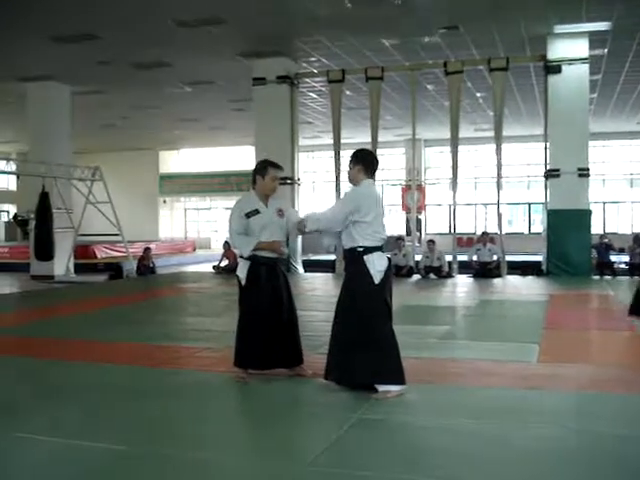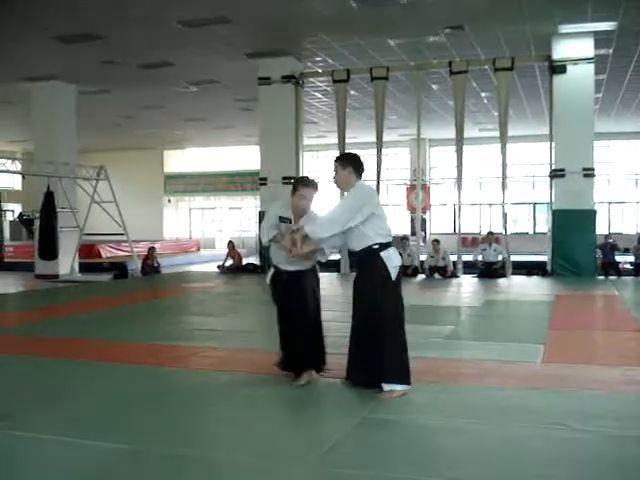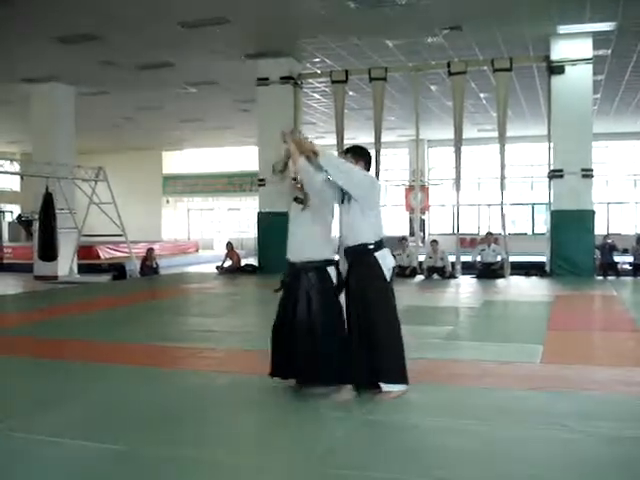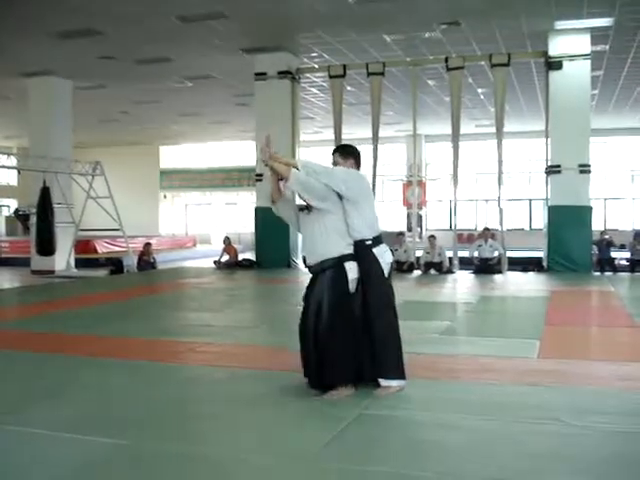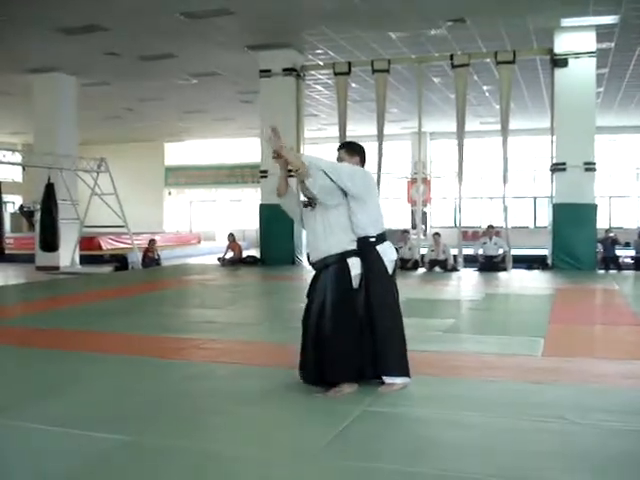
dt=0.7s
person 1, frame 1
left shoulder: (357, 195)
right shoulder: (371, 195)
left elbow: (330, 219)
right elbow: (344, 225)
left wrist: (305, 222)
right wrist: (315, 224)
left hip: (365, 265)
right hip: (367, 263)
left knee: (375, 324)
right knee: (351, 321)
left ankle: (391, 381)
right ankle: (355, 374)
person 1, frame 2
left shoulder: (363, 193)
right shoulder: (354, 197)
left elbow: (334, 222)
right elbow: (337, 227)
left wrist: (303, 231)
right wrist: (310, 244)
left hip: (380, 262)
right hip: (367, 264)
left knee: (386, 321)
right knee: (364, 320)
left ankle: (397, 381)
right ankle: (365, 373)
person 1, frame 3
left shoulder: (367, 184)
right shoulder: (347, 190)
left elbow: (336, 166)
left wrist: (311, 151)
right wrist: (301, 155)
left hip: (371, 261)
right hip: (356, 261)
left knee: (382, 321)
right knee: (359, 321)
left ankle: (395, 381)
right ankle: (363, 375)
person 1, frame 4
left shoulder: (355, 180)
right shoulder: (345, 186)
left elbow: (319, 172)
left wrist: (283, 161)
left hip: (371, 256)
right hip: (357, 256)
left knee: (381, 316)
right knee: (359, 315)
left ankle: (393, 377)
right ankle: (367, 370)
person 1, frame 5
left shoulder: (361, 177)
right shoulder: (349, 183)
left elbow: (324, 167)
left wrist: (285, 151)
left hip: (375, 254)
right hip: (360, 254)
left knee: (384, 313)
right knee: (364, 313)
left ankle: (397, 374)
right ankle: (372, 367)
person 2, frame 1
left shoulder: (280, 204)
right shoulder: (243, 205)
left elbow: (296, 225)
right elbow: (236, 238)
right wrist: (265, 245)
left hip: (276, 268)
right hip: (254, 269)
left knee: (285, 315)
right knee: (252, 317)
left ankle: (292, 362)
right ankle: (244, 364)
person 2, frame 2
right shoulder: (277, 209)
left elbow: (322, 249)
right elbow: (265, 233)
right wrist: (282, 239)
left hip: (306, 276)
right hip: (282, 275)
left knee: (309, 320)
right knee: (291, 320)
left ankle: (308, 365)
right ankle: (301, 367)
person 2, frame 3
left shoulder: (324, 199)
right shoulder: (296, 198)
left elbow: (311, 176)
left hip: (319, 275)
right hip: (297, 274)
left knee: (326, 328)
right knee: (290, 325)
left ankle: (343, 382)
right ankle: (302, 373)
person 2, frame 4
left shoulder: (329, 199)
right shoulder: (301, 214)
left elbow: (299, 179)
right elbow: (278, 201)
left wrist: (274, 162)
right wrist: (274, 174)
left hip: (339, 271)
right hip: (321, 274)
left knee: (336, 327)
right knee: (313, 326)
left ankle: (345, 383)
right ankle: (325, 377)
person 2, frame 5
left shoulder: (334, 197)
right shoulder: (305, 210)
left elbow: (310, 173)
right elbow: (284, 195)
right wrist: (283, 167)
left hip: (342, 267)
right hip: (324, 271)
left knee: (340, 324)
right knee: (316, 323)
left ankle: (348, 379)
right ankle: (325, 374)
